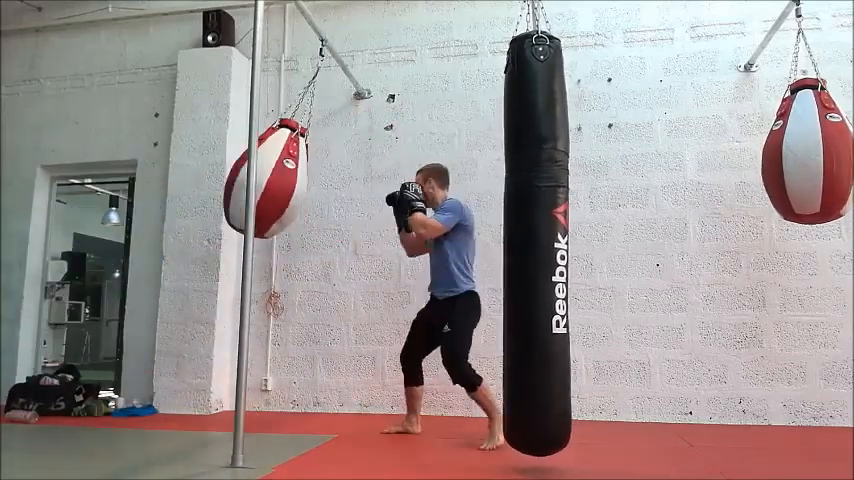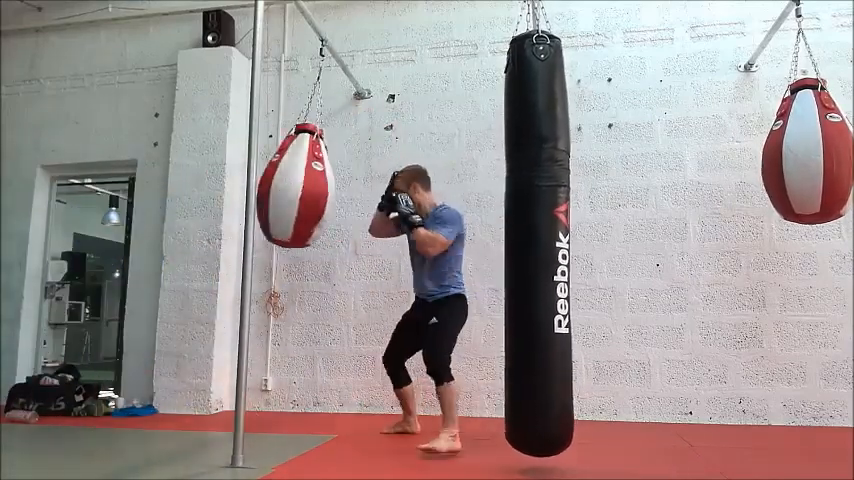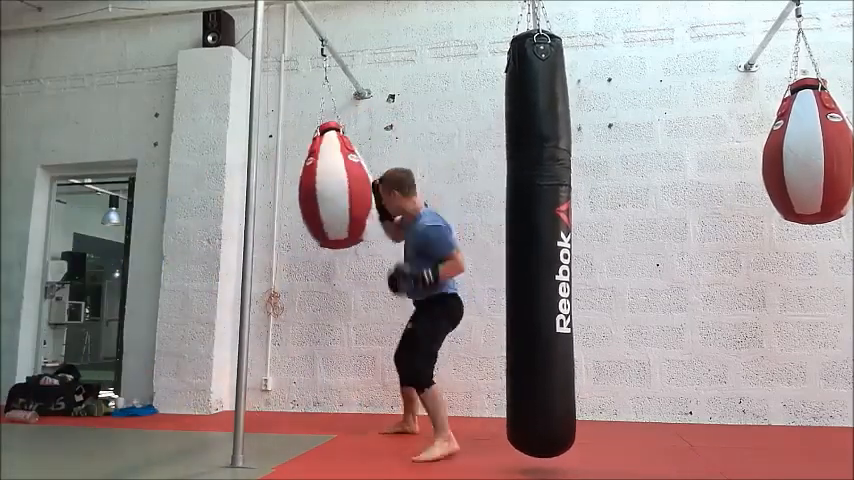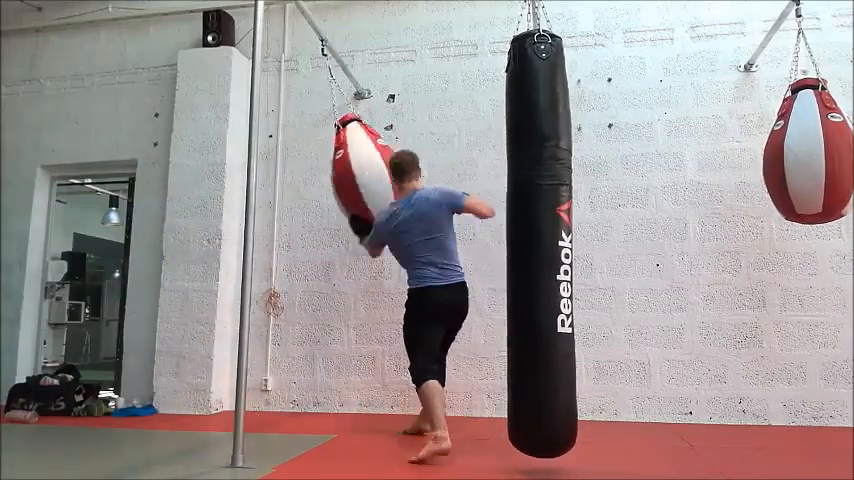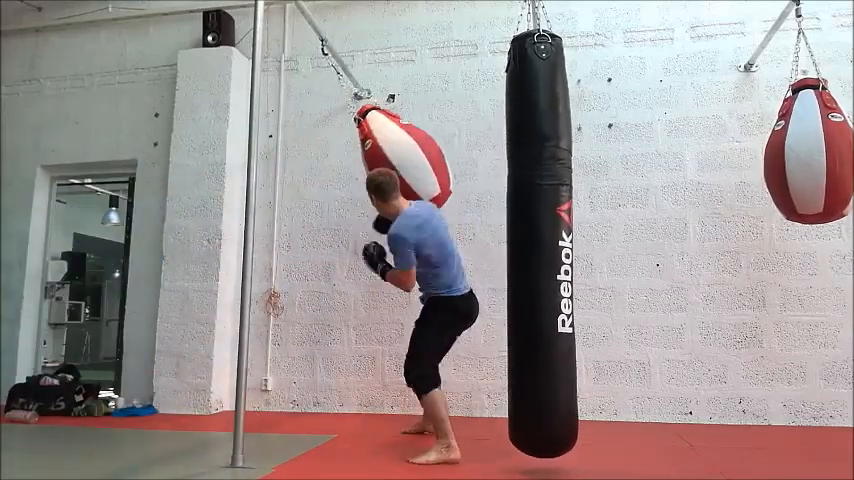
dt=0.2s
person 1, frame 1
left shoulder: (455, 209)
right shoulder: (439, 215)
left elbow: (426, 229)
right elbow: (412, 249)
left wrist: (413, 203)
right wrist: (401, 214)
left hip: (460, 303)
right hip: (439, 303)
left knee: (456, 365)
right knee: (409, 358)
left ankle: (496, 423)
right ankle: (412, 421)
person 1, frame 2
left shoulder: (449, 216)
right shoulder: (414, 217)
left elbow: (431, 247)
right elbow: (376, 230)
left wrist: (409, 216)
right wrist: (387, 200)
left hip: (449, 303)
right hip: (423, 303)
left knee: (436, 362)
right knee: (392, 358)
left ankle: (450, 434)
right ankle: (410, 420)
person 1, frame 3
left shoulder: (431, 226)
right shoulder: (412, 221)
left elbow: (457, 265)
right elbow: (395, 235)
left wrist: (419, 278)
right wrist: (384, 212)
left hip: (441, 306)
right hip: (427, 305)
left knee: (418, 367)
right knee: (404, 359)
left ankle: (445, 439)
right ankle: (409, 420)
person 1, frame 4
left shoulder: (387, 219)
right shoulder: (442, 196)
left elbow: (373, 251)
right elbow: (486, 211)
left wrist: (364, 233)
right wrist: (465, 201)
left hip: (424, 299)
right hip: (457, 294)
left knee: (423, 366)
right knee: (435, 359)
left ankle: (440, 435)
right ankle: (426, 418)
person 1, frame 5
left shoulder: (399, 233)
right shoulder: (424, 208)
left elbow: (406, 283)
left wrist: (379, 265)
left hip: (443, 306)
right hip: (464, 301)
left knee: (418, 371)
right knee: (425, 363)
left ankle: (446, 446)
right ankle: (429, 420)
